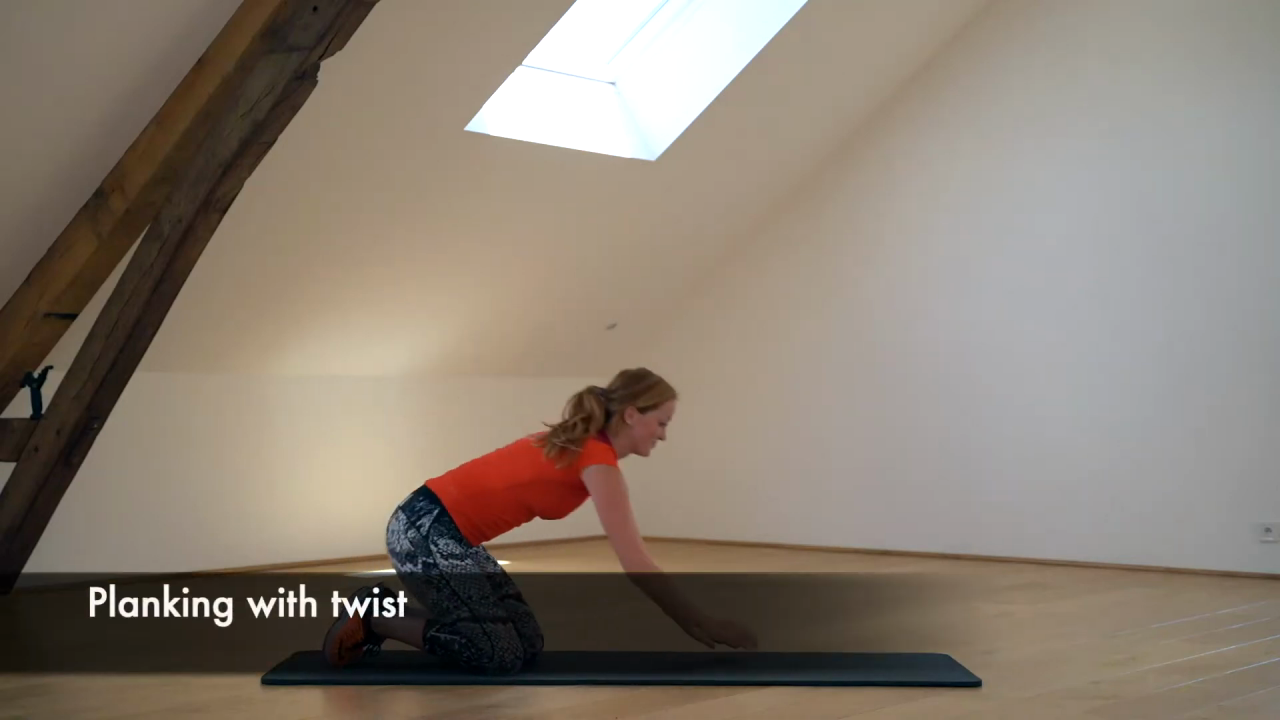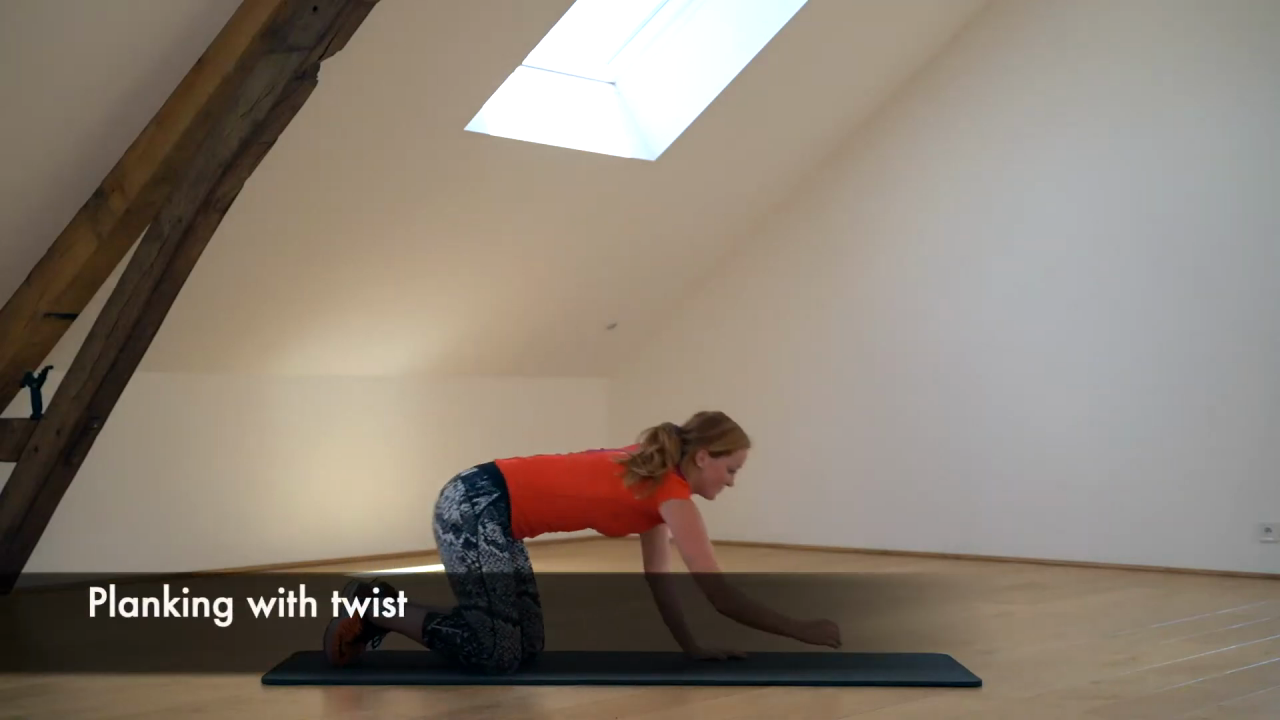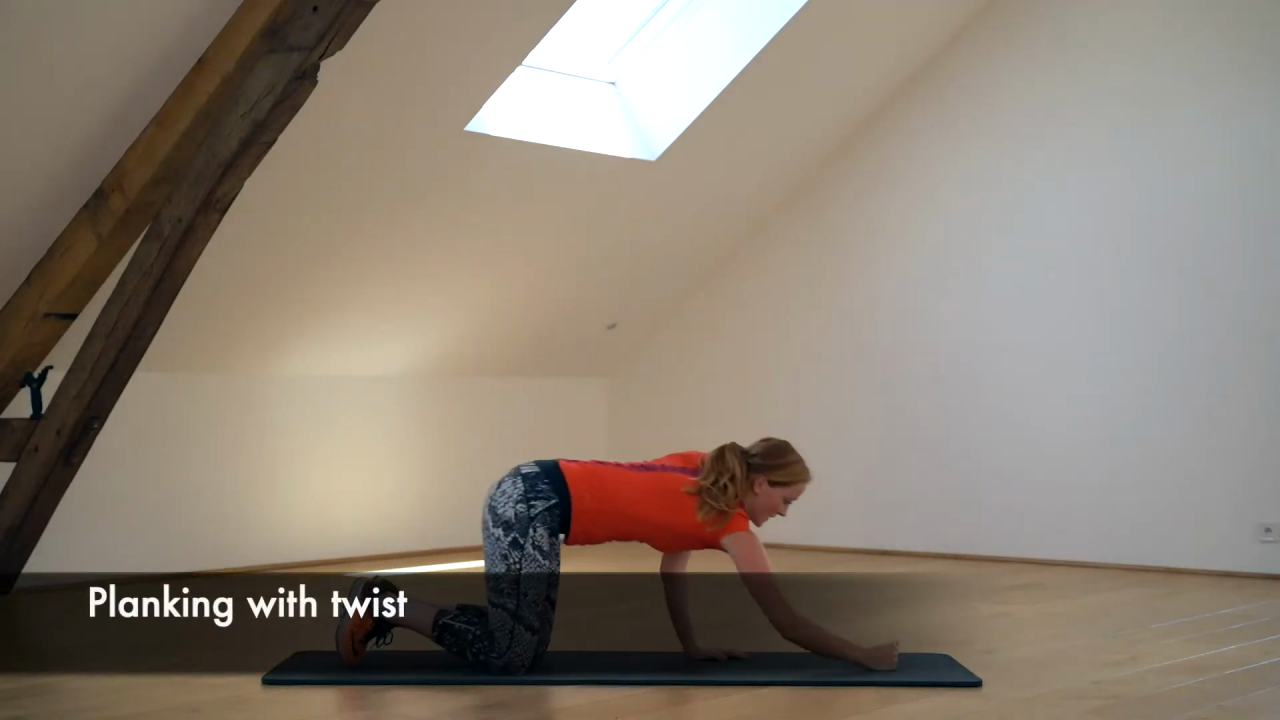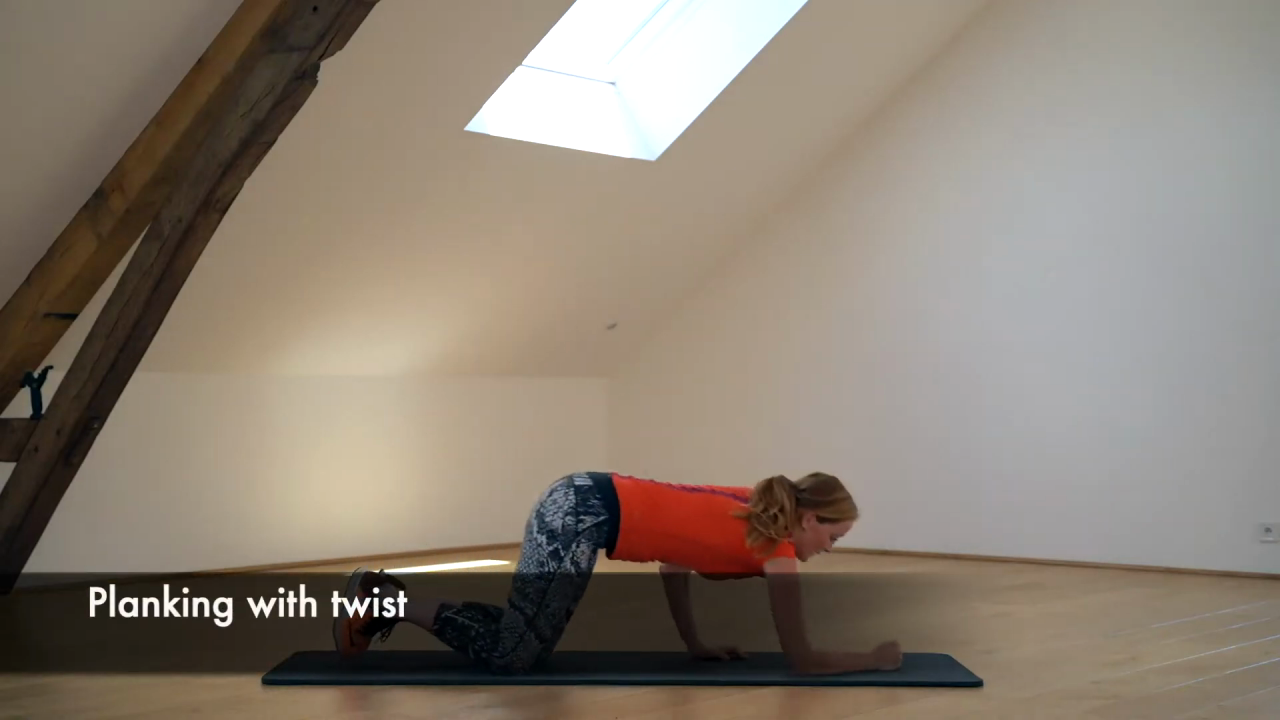
dt=0.2s
person 1, frame 1
left shoulder: (592, 450)
right shoulder: (599, 460)
left elbow: (634, 557)
right elbow: (634, 565)
left wrist: (693, 621)
right wrist: (705, 622)
left hip: (445, 533)
right hip: (424, 532)
left knee: (525, 640)
right knee: (501, 653)
right ankle: (376, 618)
person 1, frame 2
left shoulder: (653, 472)
right shoulder: (673, 492)
left elbow: (656, 574)
right elbow: (722, 595)
left wrist: (690, 643)
right wrist: (803, 630)
left hip: (481, 506)
right hip: (475, 511)
left knee: (524, 644)
right knee: (498, 653)
left ankle: (383, 604)
right ankle: (379, 612)
person 1, frame 3
left shoulder: (700, 476)
right shoulder: (731, 521)
left elbow: (671, 569)
right elbow: (787, 623)
left wrist: (691, 645)
right wrist: (864, 655)
left hip: (523, 491)
right hip: (530, 508)
left knee: (524, 640)
right knee: (511, 654)
left ankle: (389, 602)
right ankle: (388, 607)
person 1, frame 4
left shoulder: (741, 509)
right shoulder: (778, 550)
left elbow: (675, 562)
right elbow: (801, 658)
left wrist: (694, 642)
right wrist: (873, 658)
left hip: (574, 497)
right hip: (582, 519)
left knee: (527, 637)
right knee: (512, 653)
left ankle: (387, 598)
right ankle: (387, 600)
